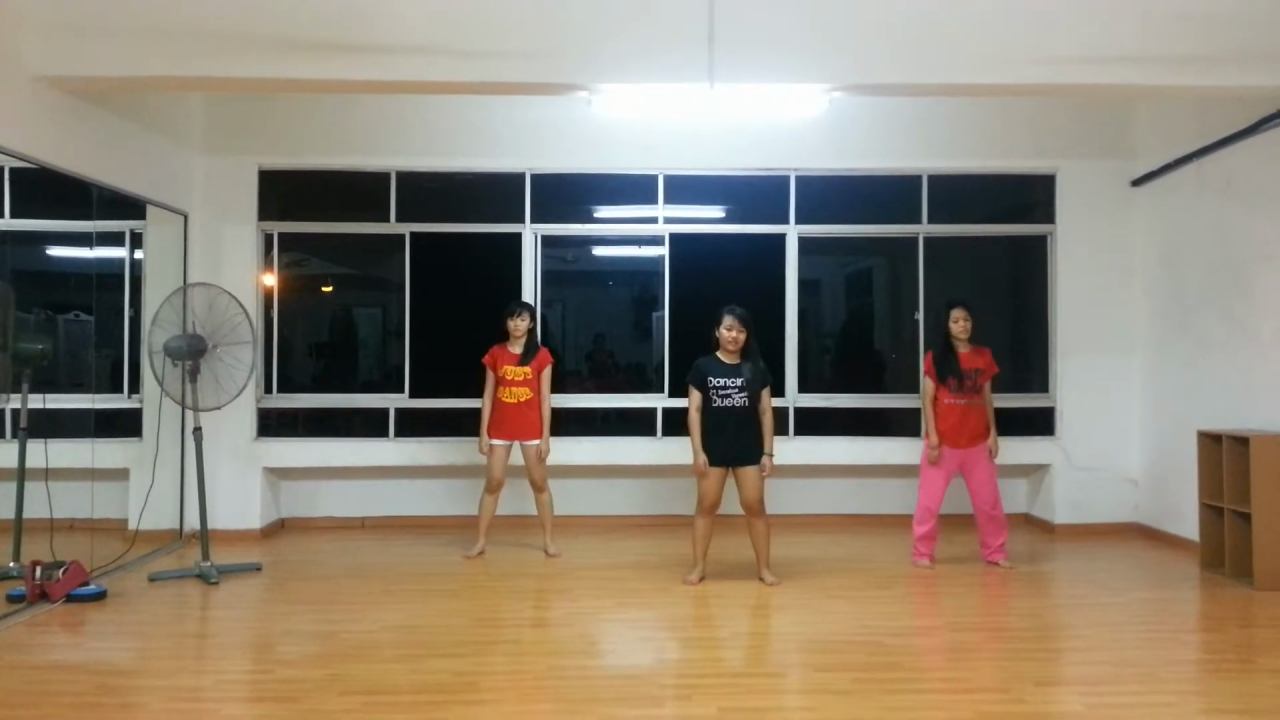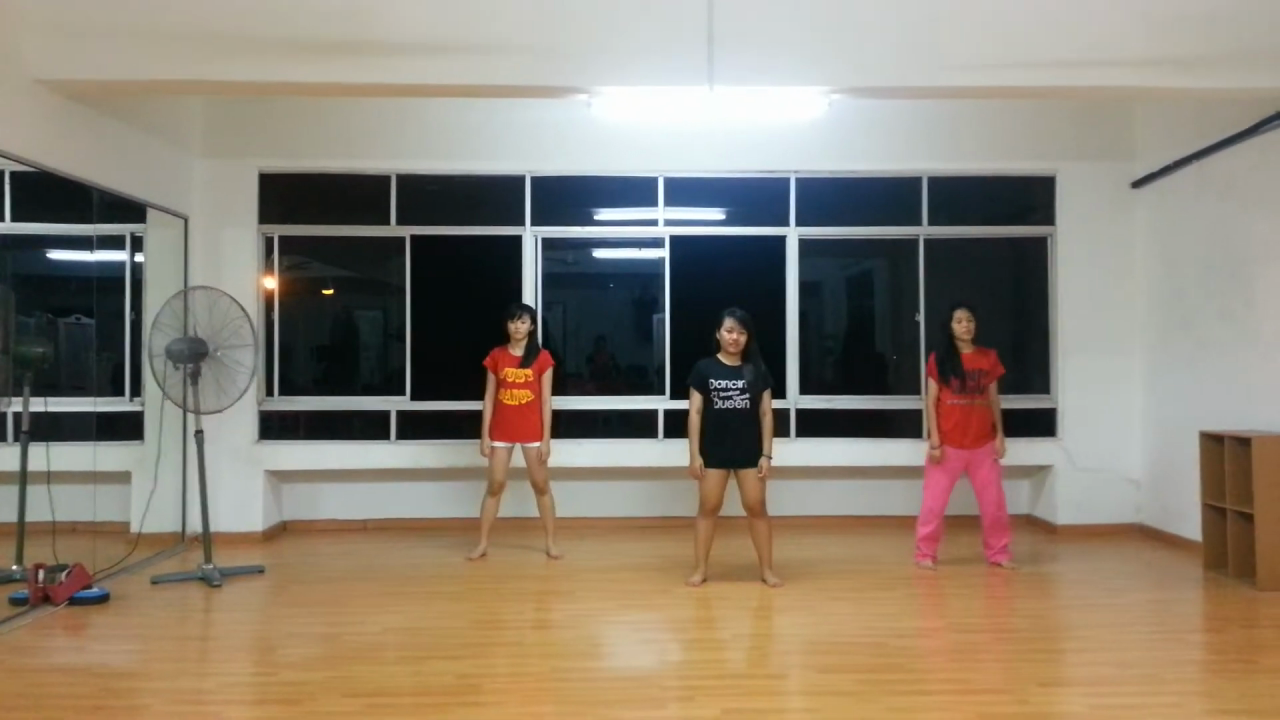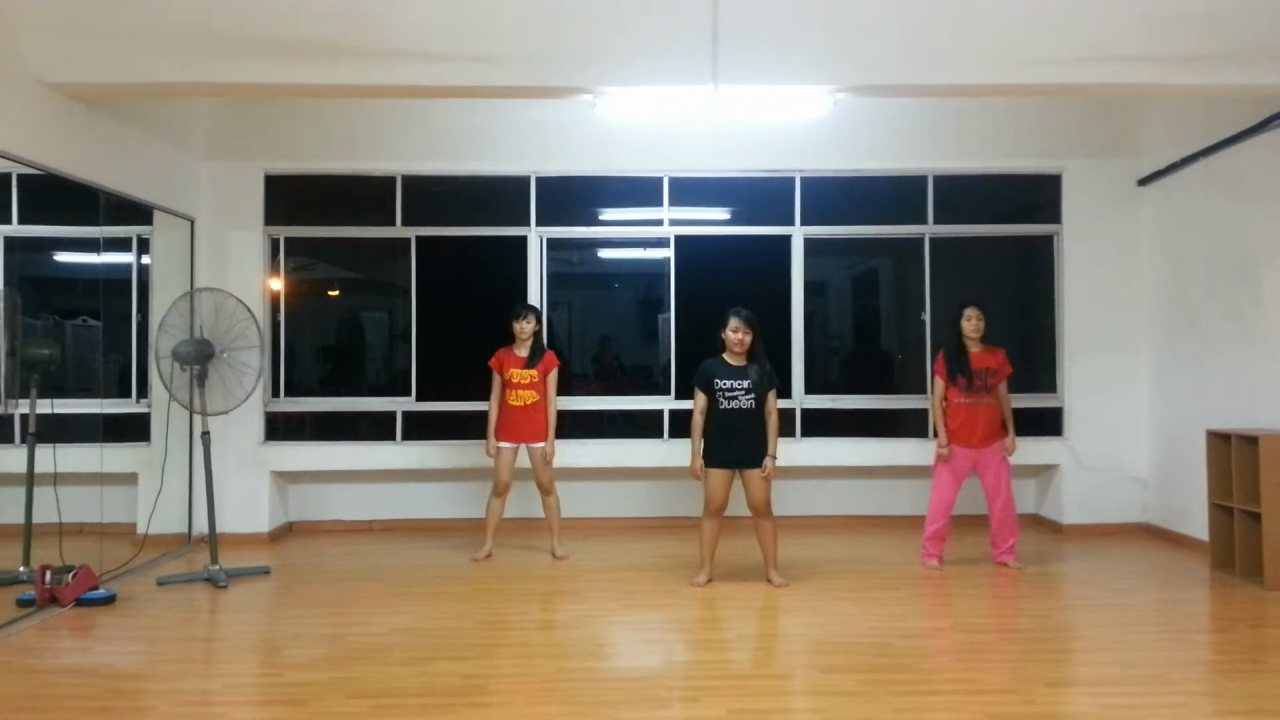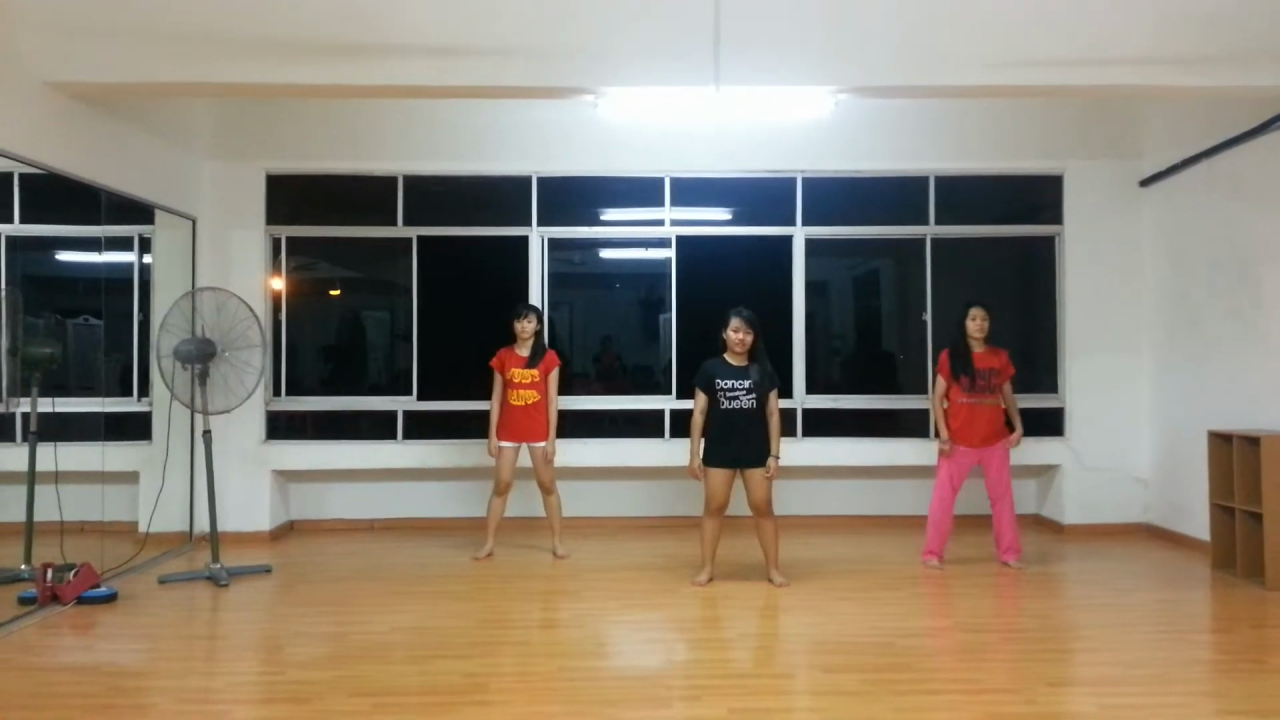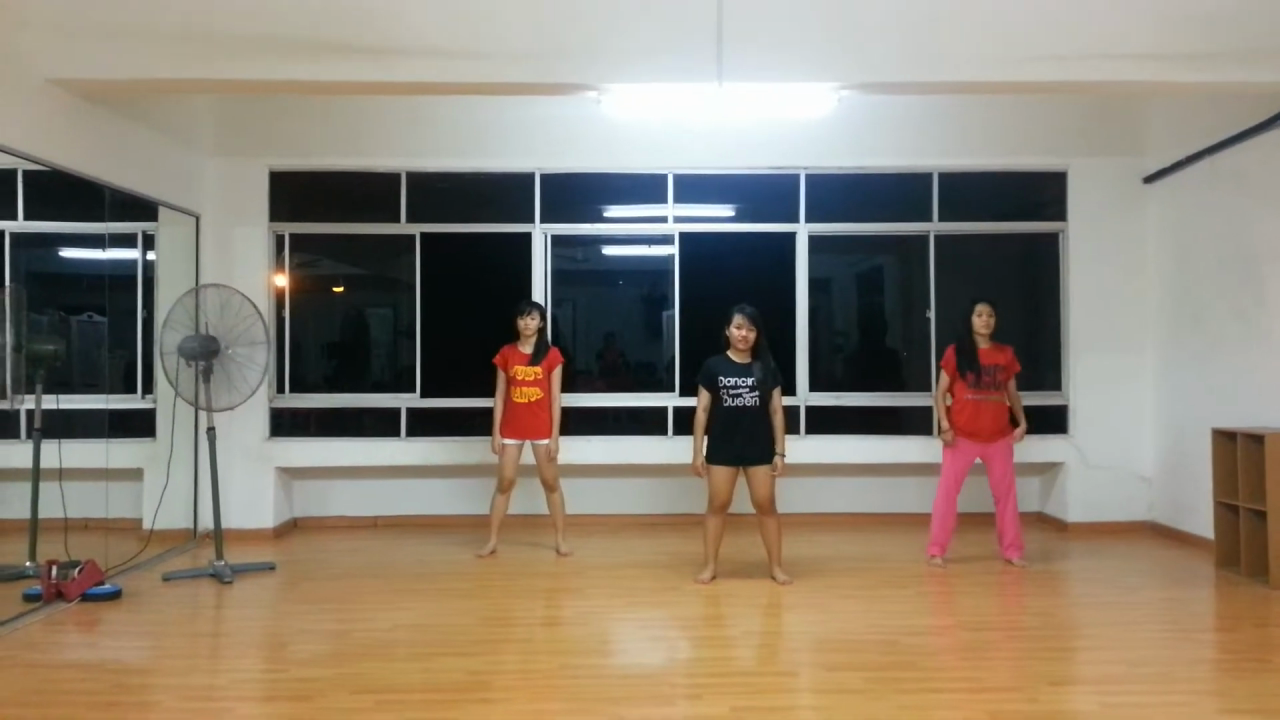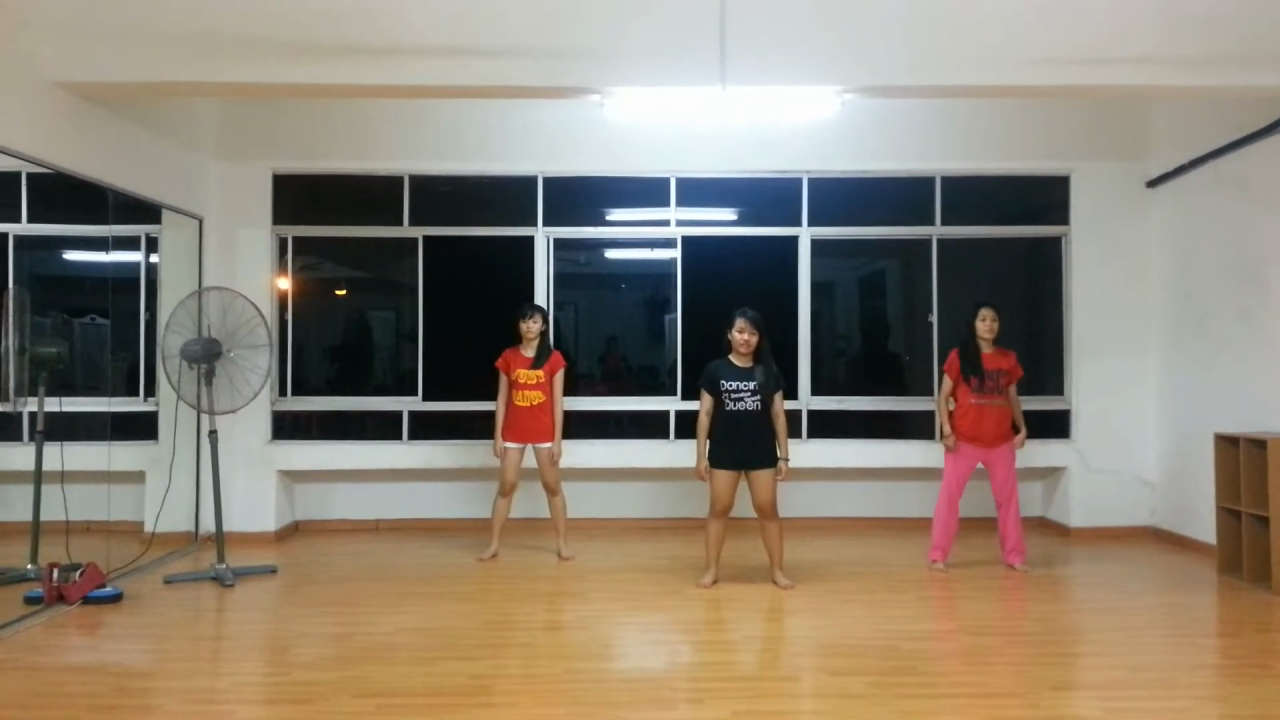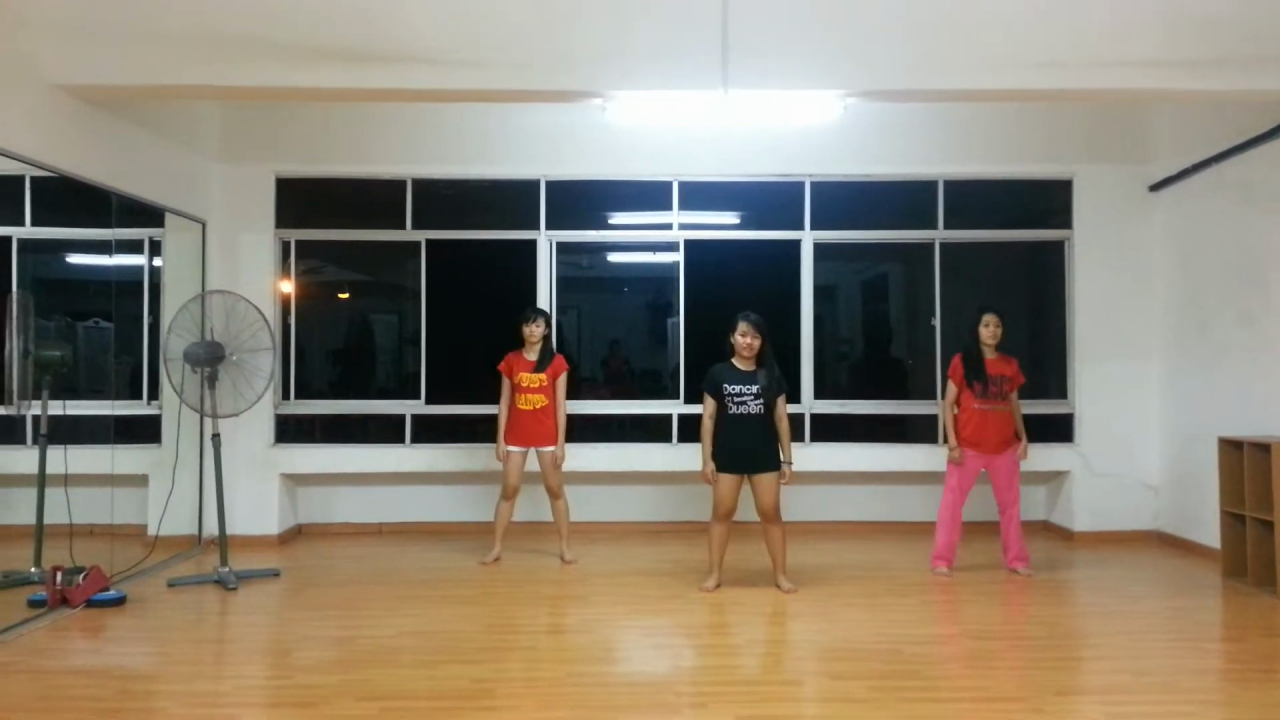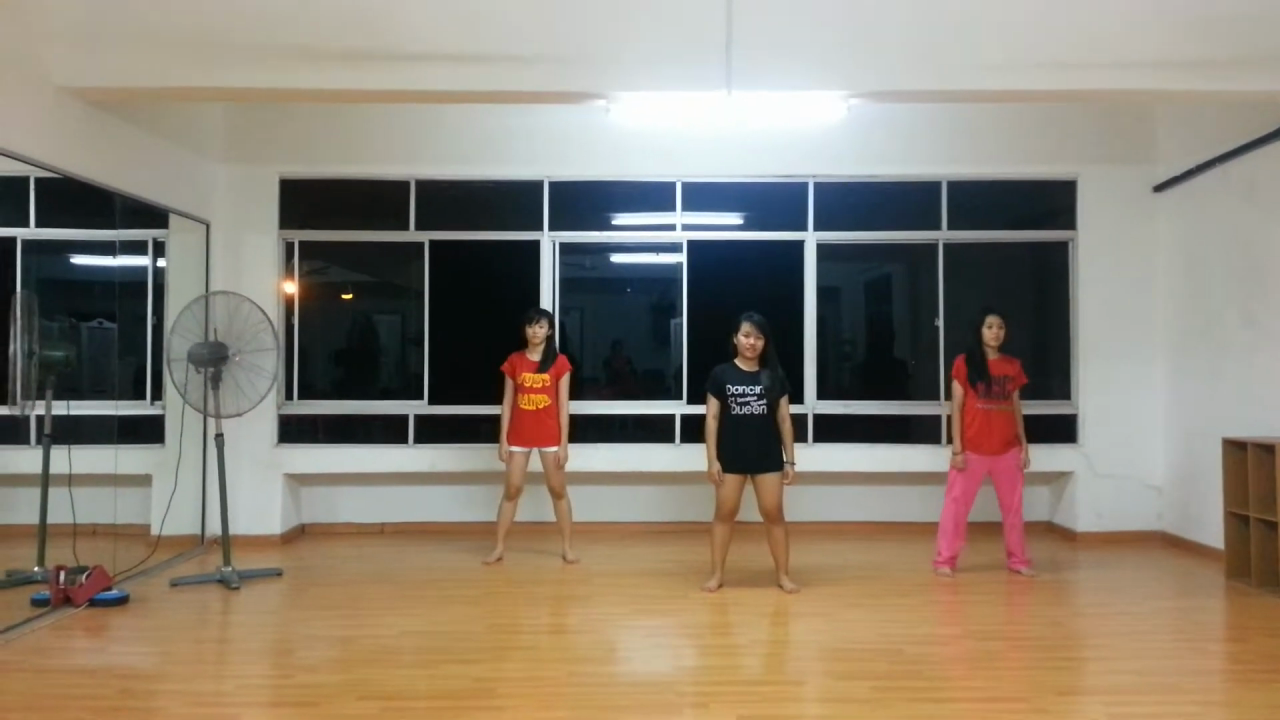
dt=0.1s
person 1, frame 1
left shoulder: (756, 368)
right shoulder: (703, 367)
left elbow: (765, 411)
right elbow: (694, 410)
left wrist: (768, 452)
right wrist: (698, 450)
left hip: (749, 450)
right hip: (713, 449)
left knee: (755, 507)
right knee: (706, 506)
left ankle: (764, 568)
right ankle: (698, 567)
person 1, frame 2
left shoulder: (757, 370)
right shoulder: (704, 369)
left elbow: (766, 413)
right elbow: (695, 412)
left wrist: (766, 454)
right wrist: (694, 453)
left hip: (749, 451)
right hip: (713, 451)
left knee: (756, 508)
right knee: (708, 508)
left ankle: (766, 569)
right ankle: (700, 568)
person 1, frame 3
left shoulder: (762, 370)
right shoulder: (709, 369)
left elbow: (771, 413)
right elbow: (699, 413)
left wrist: (771, 454)
right wrist: (696, 454)
left hip: (755, 451)
right hip: (718, 452)
left knee: (761, 508)
right knee: (713, 508)
left ankle: (772, 569)
right ankle: (706, 568)
person 1, frame 4
left shoulder: (764, 370)
right shoulder: (710, 369)
left elbow: (773, 413)
right elbow: (699, 413)
left wrist: (774, 454)
right wrist: (694, 454)
left hip: (756, 451)
right hip: (719, 451)
left knee: (763, 508)
right knee: (714, 507)
left ankle: (773, 568)
right ankle: (707, 567)
person 1, frame 5
left shoulder: (767, 368)
right shoulder: (713, 366)
left elbow: (776, 411)
right elbow: (702, 410)
left wrist: (780, 451)
right wrist: (697, 451)
left hip: (759, 448)
right hip: (722, 449)
left knee: (766, 505)
right knee: (718, 505)
left ankle: (776, 566)
right ankle: (710, 565)
person 1, frame 6
left shoulder: (769, 371)
right shoulder: (715, 370)
left elbow: (778, 415)
right elbow: (705, 414)
left wrist: (783, 456)
right wrist: (701, 455)
left hip: (762, 453)
right hip: (724, 452)
left knee: (767, 510)
right knee: (719, 509)
left ankle: (777, 570)
right ankle: (711, 569)
person 1, frame 7
left shoulder: (771, 375)
right shoulder: (718, 374)
left elbow: (781, 418)
right elbow: (708, 417)
left wrist: (787, 459)
right wrist: (707, 458)
left hip: (765, 456)
right hip: (727, 457)
left knee: (771, 513)
right knee: (722, 513)
left ankle: (780, 575)
right ankle: (714, 574)
person 1, frame 8
left shoulder: (774, 376)
right shoulder: (721, 374)
left elbow: (784, 419)
right elbow: (712, 418)
left wrist: (790, 460)
right wrist: (712, 459)
left hip: (768, 457)
right hip: (731, 457)
left knee: (773, 514)
right knee: (725, 513)
left ankle: (783, 575)
right ankle: (717, 574)
person 2, frame 1
left shoulder: (984, 356)
right shoulder: (935, 357)
left elbow: (987, 398)
right elbow: (928, 401)
left wrist: (993, 434)
right wrist: (932, 440)
left hip: (977, 442)
right hip: (944, 442)
left knee: (988, 500)
right knee: (930, 499)
left ankle: (995, 551)
right ankle: (922, 552)
person 2, frame 2
left shoulder: (989, 357)
right shoulder: (938, 358)
left elbow: (993, 399)
right elbow: (931, 402)
left wrist: (999, 434)
right wrist: (934, 441)
left hip: (982, 443)
right hip: (948, 443)
left knee: (993, 501)
right knee: (934, 500)
left ankle: (999, 552)
right ankle: (925, 553)
person 2, frame 3
left shoulder: (997, 356)
right shoulder: (947, 357)
left elbow: (1003, 397)
right elbow: (937, 400)
left wrist: (1011, 432)
right wrist: (942, 438)
left hip: (992, 442)
right hip: (956, 442)
left knee: (1001, 499)
right knee: (942, 499)
left ankle: (1006, 552)
right ankle: (932, 553)
person 2, frame 4
left shoulder: (1000, 357)
right shoulder: (950, 356)
left elbow: (1008, 396)
right elbow: (938, 398)
left wrist: (1018, 427)
right wrist: (943, 435)
left hip: (995, 441)
right hip: (959, 442)
left knee: (1002, 498)
right knee: (943, 498)
left ankle: (1009, 552)
right ankle: (932, 552)
person 2, frame 5
left shoulder: (1006, 354)
right shoulder: (956, 352)
left elbow: (1012, 391)
right elbow: (941, 392)
left wrist: (1022, 422)
right wrist: (945, 426)
left hip: (999, 437)
right hip: (962, 436)
left knee: (1005, 493)
right knee: (947, 492)
left ankle: (1012, 549)
right ankle: (936, 550)
person 2, frame 6
left shoulder: (1008, 358)
right shoulder: (959, 356)
left elbow: (1012, 397)
right elbow: (943, 396)
left wrist: (1022, 429)
right wrist: (946, 431)
left hip: (1001, 442)
right hip: (964, 441)
left knee: (1008, 498)
right knee: (949, 497)
left ankle: (1014, 555)
right ankle: (938, 555)
person 2, frame 7
left shoulder: (1010, 365)
right shoulder: (961, 362)
left elbow: (1014, 406)
right elbow: (948, 404)
left wrist: (1023, 439)
right wrist: (952, 442)
left hip: (1004, 448)
right hip: (968, 447)
left knee: (1010, 504)
right knee: (952, 502)
left ankle: (1016, 558)
right ankle: (942, 559)
person 2, frame 8
left shoulder: (1013, 366)
right shoulder: (964, 363)
left elbow: (1016, 408)
right elbow: (956, 407)
left wrist: (1024, 445)
right wrist: (957, 448)
left hip: (1007, 450)
right hip: (972, 450)
left knee: (1013, 506)
right knee: (956, 505)
left ankle: (1018, 560)
right ankle: (945, 560)
person 3, frame 1
left shoulder: (541, 355)
right shoulder: (495, 354)
left elbow: (545, 398)
right elbow: (488, 395)
left wrist: (546, 436)
right wrist: (483, 432)
left hip: (531, 429)
right hip: (500, 429)
left knee: (539, 484)
right knee: (493, 483)
left ankle: (548, 540)
right ankle: (481, 541)
person 3, frame 2
left shoulder: (542, 358)
right shoulder: (496, 356)
left elbow: (545, 400)
right elbow: (489, 398)
left wrist: (546, 438)
right wrist: (484, 435)
left hip: (532, 431)
right hip: (501, 431)
left knee: (541, 486)
right knee: (495, 485)
left ankle: (550, 542)
right ankle: (482, 543)
person 3, frame 3
left shoulder: (547, 358)
right shoulder: (501, 357)
left elbow: (551, 401)
right elbow: (495, 398)
left wrist: (551, 439)
right wrist: (490, 436)
left hip: (537, 432)
right hip: (507, 432)
left knee: (546, 486)
right knee: (500, 486)
left ankle: (556, 543)
right ankle: (488, 544)
person 3, frame 4
left shoulder: (548, 358)
right shoulder: (503, 356)
left elbow: (552, 400)
right elbow: (496, 398)
left wrist: (551, 438)
right wrist: (492, 435)
left hip: (538, 431)
right hip: (508, 431)
left knee: (547, 486)
right knee: (501, 485)
left ankle: (557, 542)
right ankle: (489, 543)
person 3, frame 5
left shoulder: (551, 355)
right shoulder: (506, 354)
left elbow: (555, 397)
right elbow: (500, 395)
left wrist: (555, 435)
right wrist: (496, 432)
left hip: (541, 428)
right hip: (511, 429)
left knee: (550, 483)
right knee: (504, 482)
left ankle: (560, 539)
right ankle: (492, 540)
person 3, frame 6
left shoulder: (553, 358)
right shoulder: (508, 357)
left elbow: (557, 401)
right elbow: (502, 399)
left wrist: (557, 439)
right wrist: (498, 436)
left hip: (543, 432)
right hip: (513, 433)
left knee: (552, 487)
right knee: (506, 486)
left ankle: (562, 543)
right ankle: (494, 544)
person 3, frame 7
left shoulder: (556, 362)
right shoulder: (511, 360)
left elbow: (560, 404)
right elbow: (504, 402)
left wrist: (560, 443)
right wrist: (500, 439)
left hip: (546, 436)
right hip: (516, 436)
left knee: (555, 490)
right knee: (509, 490)
left ankle: (564, 547)
right ankle: (497, 547)
person 3, frame 8
left shoulder: (559, 362)
right shoulder: (514, 361)
left elbow: (563, 405)
right elbow: (507, 403)
left wrist: (564, 443)
right wrist: (503, 439)
left hip: (549, 436)
right hip: (519, 436)
left knee: (558, 490)
right knee: (512, 490)
left ankle: (567, 547)
right ankle: (499, 547)
